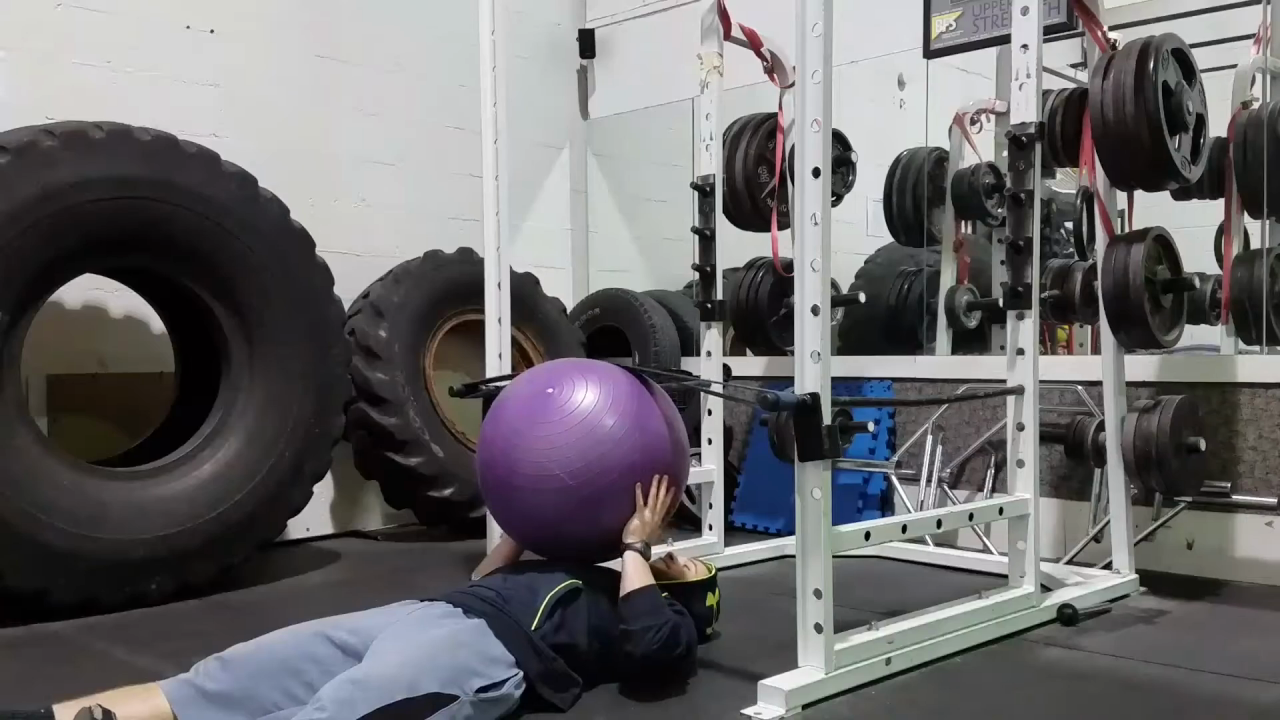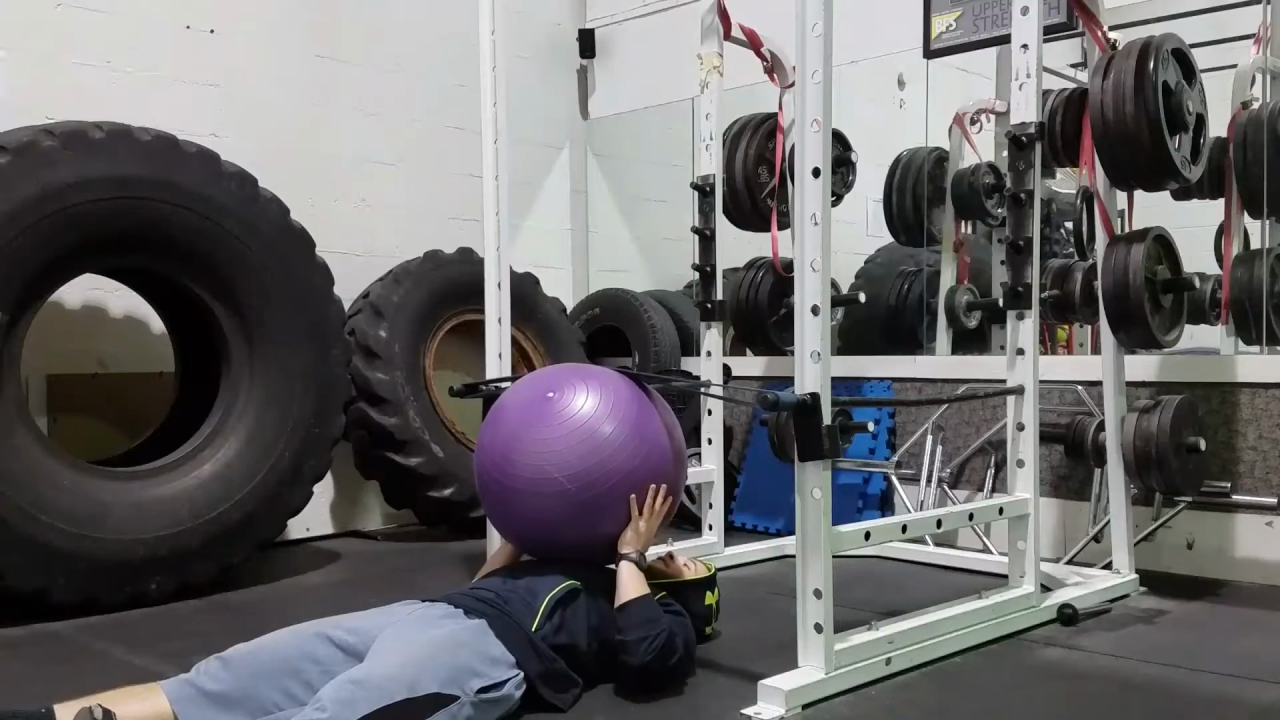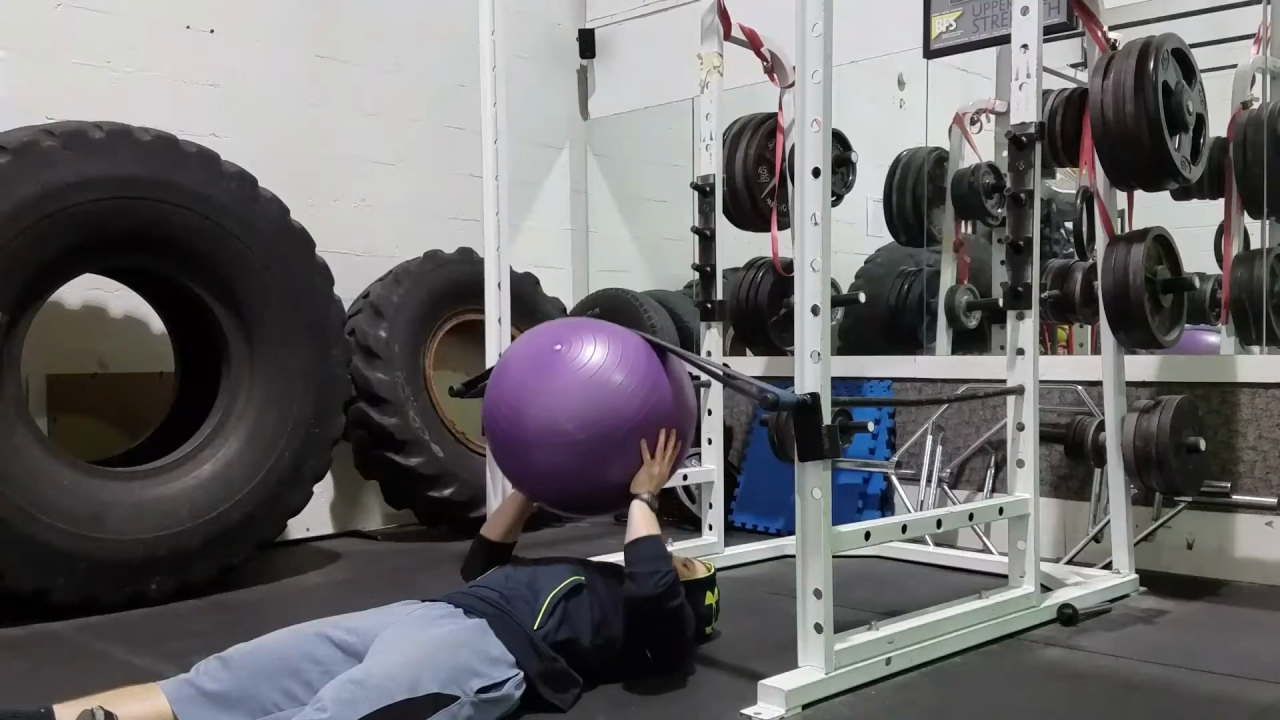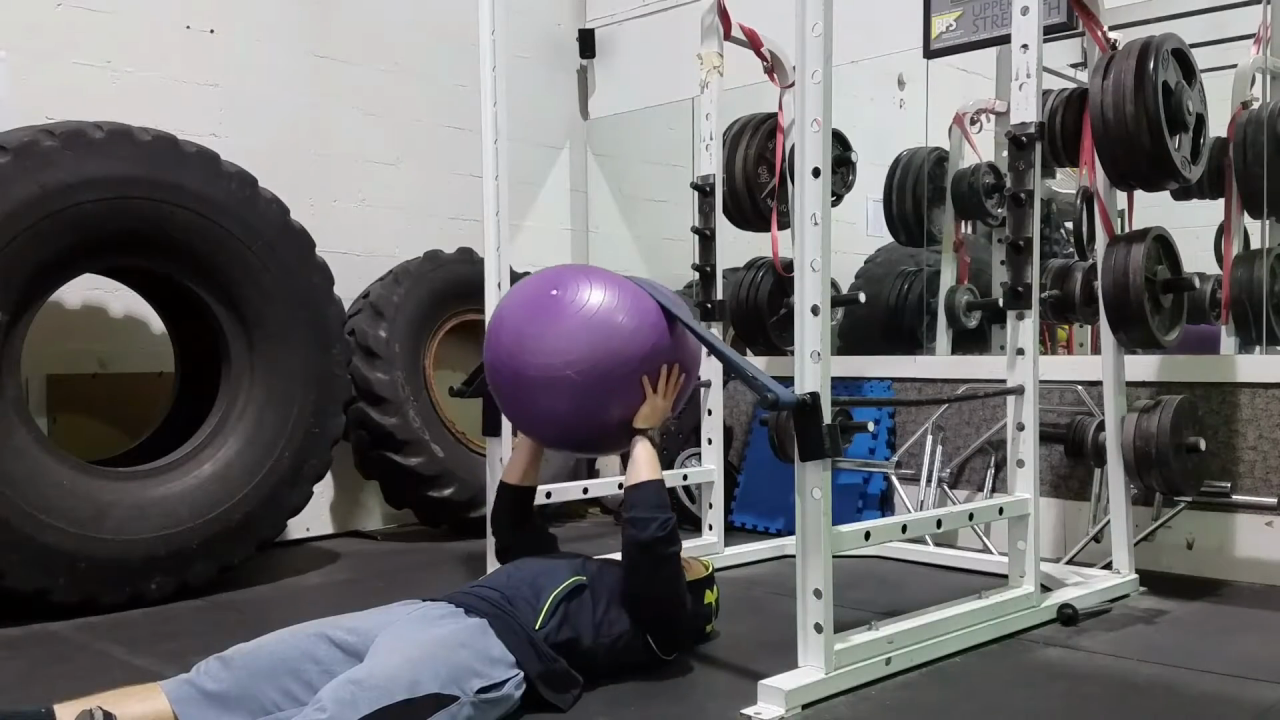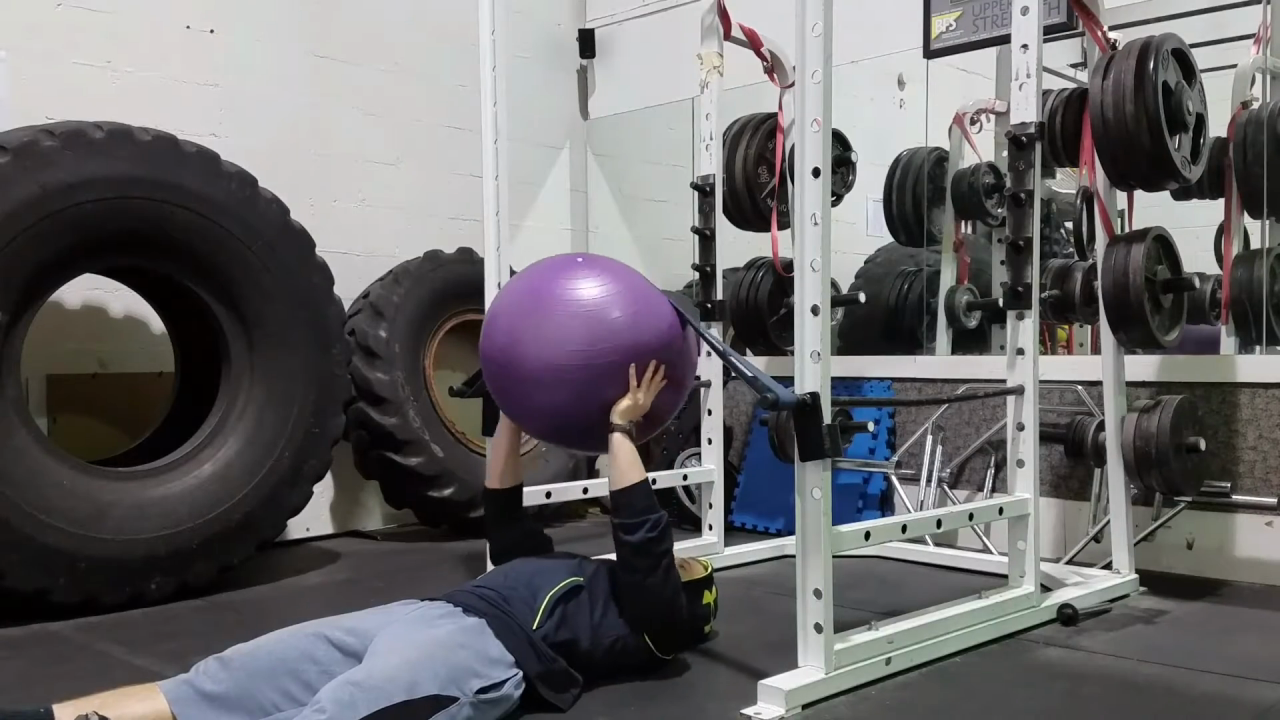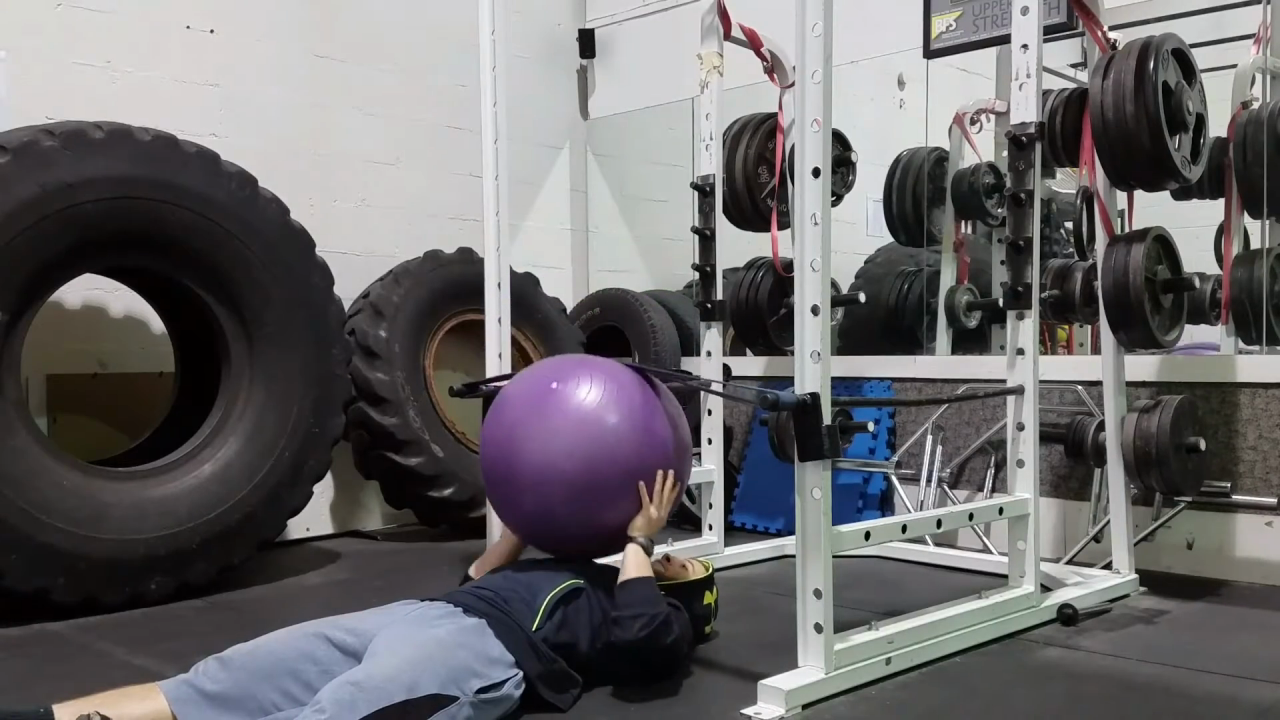
dt=0.5s
person 1, frame 1
left shoulder: (673, 630)
right shoulder: (588, 580)
left elbow: (645, 645)
right elbow: (485, 583)
left wrist: (636, 544)
left hip: (491, 652)
right hip: (425, 614)
person 1, frame 2
left shoulder: (669, 630)
right shoulder: (594, 578)
left elbow: (639, 654)
left wrist: (632, 552)
left hip: (490, 653)
right hip: (422, 613)
person 1, frame 3
left shoulder: (667, 626)
right shoulder: (594, 579)
left elbow: (650, 590)
right elbow: (479, 565)
left wrist: (643, 496)
left hip: (491, 649)
right hip: (424, 612)
person 1, frame 4
left shoulder: (661, 620)
right shoulder: (575, 574)
left elbow: (651, 537)
right elbow: (512, 519)
left wrist: (644, 433)
left hip: (489, 651)
right hip: (422, 615)
person 1, frame 5
left shoulder: (658, 618)
right shoulder: (572, 576)
left elbow: (643, 534)
right elbow: (503, 514)
left wrist: (621, 427)
right wrist: (515, 413)
left hip: (489, 648)
right hip: (419, 615)
person 1, frame 6
left shoulder: (667, 629)
right shoulder: (588, 578)
left elbow: (634, 635)
right elbow: (476, 584)
left wrist: (640, 538)
left hip: (487, 651)
right hip: (419, 613)
